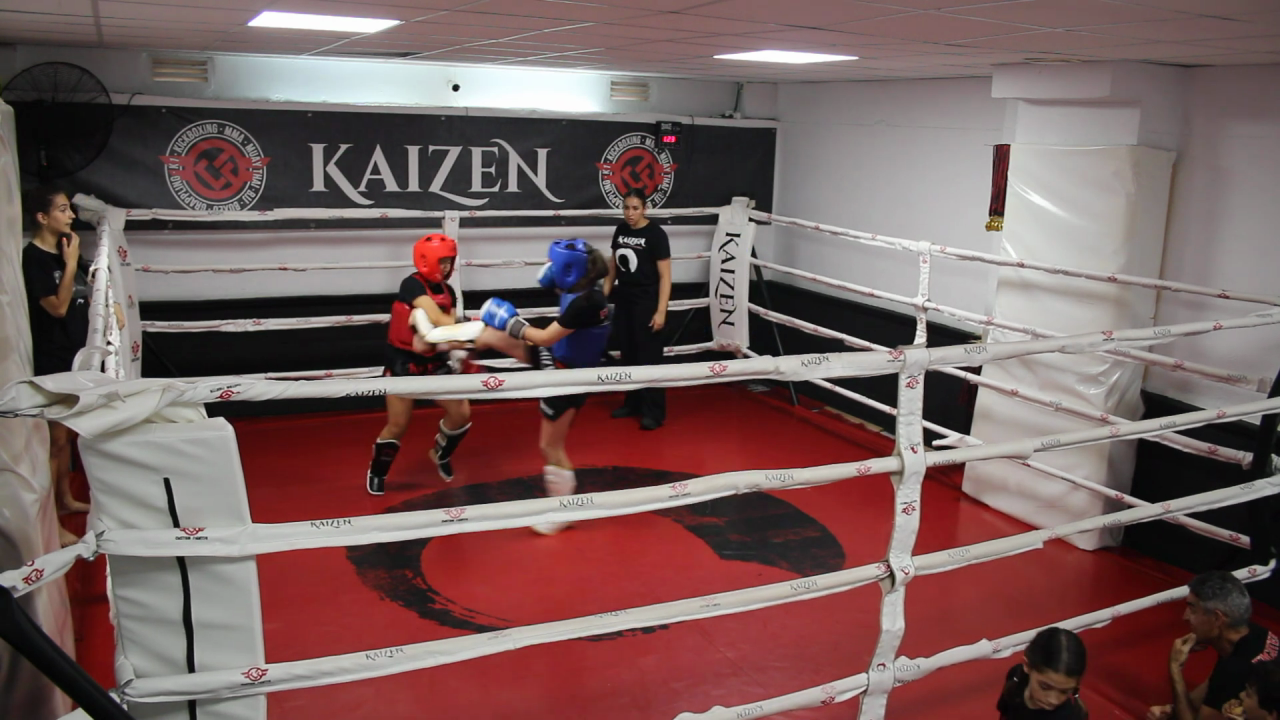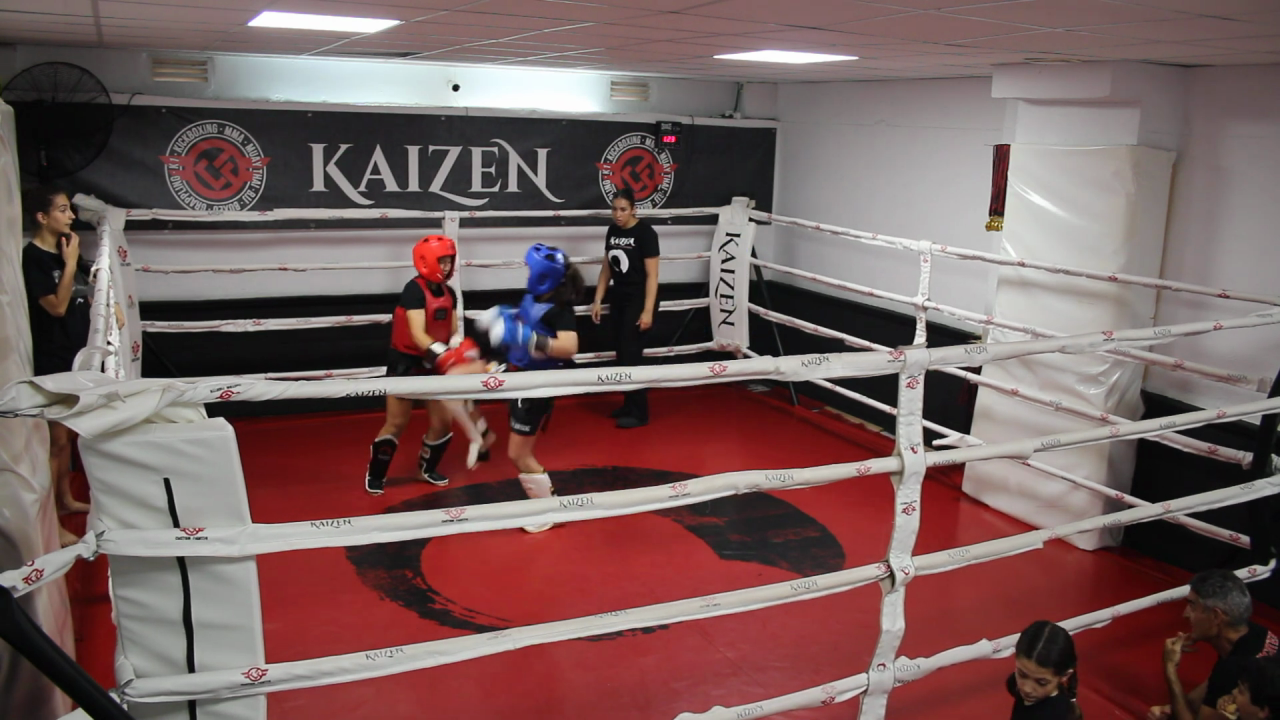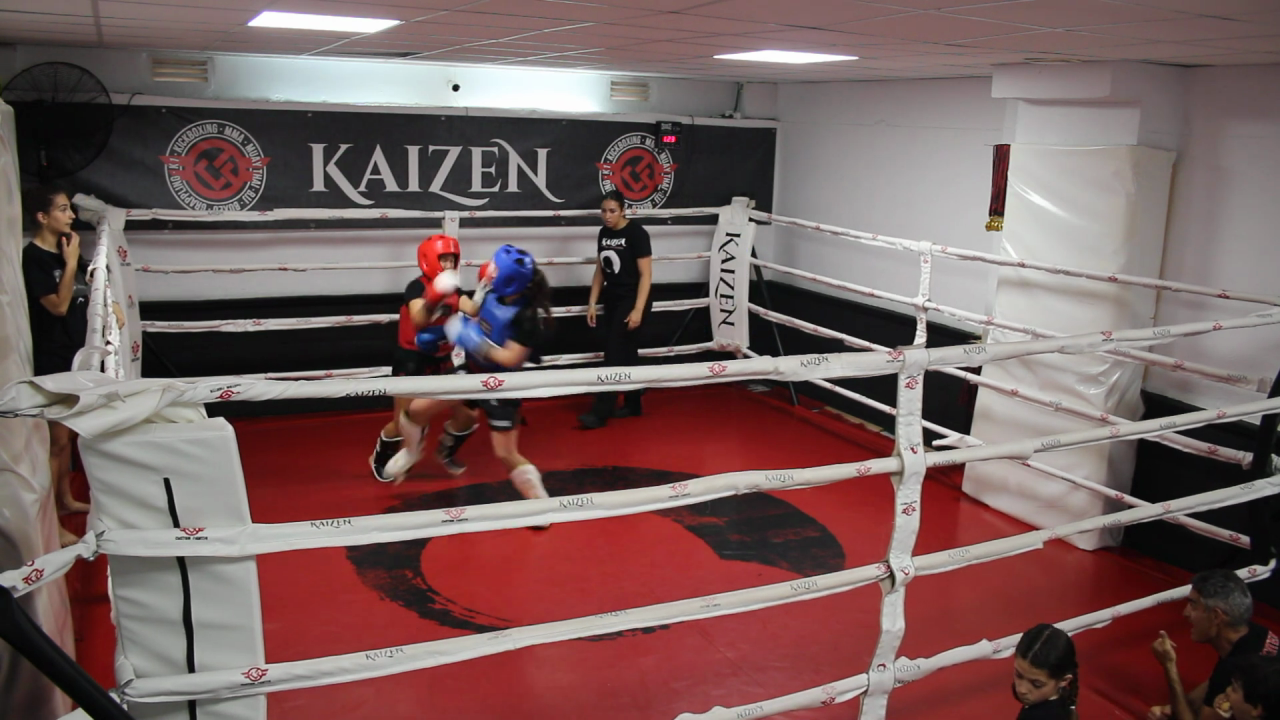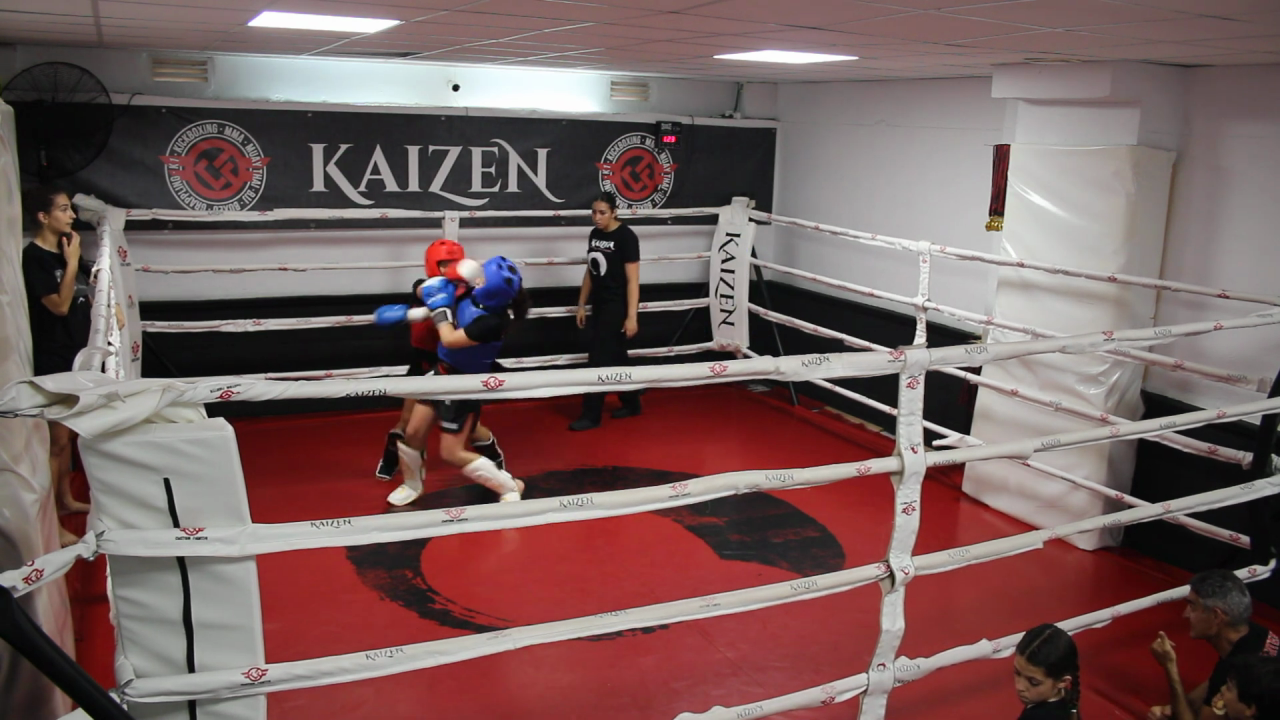
dt=0.2s
person 1, frame 1
left shoulder: (66, 251)
right shoulder: (33, 257)
left elbow: (88, 293)
right elbow: (57, 307)
left wrist: (109, 306)
right wrist: (72, 263)
left hip: (77, 356)
right hip: (53, 361)
left knee: (72, 432)
right knee: (57, 438)
left ankle: (65, 499)
person 1, frame 2
left shoulder: (65, 251)
right shoulder: (32, 257)
left elbow: (87, 294)
right elbow: (56, 306)
left wrist: (109, 305)
right wrist: (71, 263)
left hip: (76, 356)
right hip: (52, 360)
left knee: (71, 433)
right knee: (56, 439)
left ankle: (65, 499)
person 1, frame 3
left shoulder: (66, 251)
right shoulder: (33, 257)
left elbow: (88, 292)
right elbow: (58, 305)
left wrist: (109, 305)
right wrist: (71, 262)
left hip: (77, 356)
right hip: (53, 361)
left knee: (71, 433)
right knee: (57, 439)
left ankle: (66, 499)
person 1, frame 4
left shoulder: (64, 250)
right shoulder: (33, 256)
left elbow: (87, 290)
right elbow: (59, 305)
right wrist: (70, 262)
left hip: (76, 355)
right hip: (52, 359)
left knee: (70, 433)
right knee: (57, 438)
left ankle: (65, 499)
person 2, frame 1
left shoulder: (587, 301)
right shoulder: (584, 291)
left elbow: (544, 337)
left wrist: (510, 321)
right hip: (556, 362)
left knee: (550, 446)
right knee: (494, 335)
person 2, frame 2
left shoulder: (561, 310)
right shoulder: (532, 298)
left elbow: (569, 349)
left wrist: (526, 338)
right wrist: (502, 320)
right hip: (513, 372)
left knee: (520, 455)
person 2, frame 3
left shoulder: (527, 319)
right shoulder: (494, 294)
left elbow: (510, 359)
right elbow: (469, 312)
left wrist: (474, 338)
right hip: (472, 373)
left knee: (506, 454)
right knee: (417, 409)
right ankle: (410, 452)
person 2, frame 4
left shoulder: (492, 321)
right shoulder: (472, 297)
left elbow: (450, 339)
left wrist: (438, 307)
right hip: (444, 373)
left knee: (452, 453)
left ankle: (510, 488)
person 3, frame 1
left shoulder: (448, 290)
right shoulder: (412, 285)
left elbow: (448, 328)
right elbow: (436, 318)
left hip: (435, 359)
right hip: (403, 359)
left knee: (461, 412)
right knee: (398, 425)
left ankle: (442, 454)
right ankle: (376, 475)
person 3, frame 2
left shoulder: (448, 292)
right shoulder: (414, 290)
left elbow: (455, 330)
right elbow: (418, 334)
left wrist: (466, 351)
right wrist: (444, 354)
left hip: (433, 364)
right hip: (406, 363)
left knee: (444, 419)
right knee: (396, 425)
left ankle: (428, 467)
right ankle: (375, 473)
person 3, frame 3
left shoulder: (452, 290)
right shoulder: (417, 287)
right elbow: (420, 320)
right wrist: (434, 302)
left hip: (440, 360)
right hip: (411, 361)
right ankle: (380, 460)
person 3, frame 4
left shoulder: (464, 295)
right shoulder: (422, 286)
right wrist: (455, 283)
right hip: (422, 362)
right knee: (408, 422)
left ankle: (494, 459)
right ankle: (389, 462)
person 4, frame 1
left shoulder: (655, 234)
right shoulder: (620, 230)
left elbow: (664, 276)
right elbow: (613, 266)
left wrist: (661, 311)
left hip: (647, 302)
right hip: (624, 301)
left knee: (648, 356)
right knee: (627, 355)
left ankle: (654, 412)
right ankle: (633, 404)
person 4, frame 2
left shoulder: (645, 233)
right shoulder: (612, 231)
left elbow: (652, 275)
right elbow: (607, 268)
left wrist: (648, 311)
right wrist: (597, 301)
left hip: (639, 301)
right hip: (619, 300)
left knee: (629, 355)
right knee: (625, 354)
left ankle: (637, 413)
right ankle: (632, 405)
person 4, frame 3
left shoulder: (636, 233)
right shoulder: (604, 233)
left elbow: (645, 274)
left wrist: (638, 310)
right wrist: (592, 303)
left hip: (631, 301)
right hip: (612, 301)
left knee: (614, 355)
right knee: (625, 354)
left ankle: (600, 412)
right ankle: (633, 404)
person 4, frame 4
left shoulder: (625, 237)
right shoulder: (594, 234)
left elbow: (632, 280)
left wrist: (631, 316)
right wrist: (582, 305)
left hip: (617, 305)
right hip: (600, 304)
left knee: (600, 358)
right knee: (616, 357)
left ankle: (591, 415)
right ankle: (631, 403)
